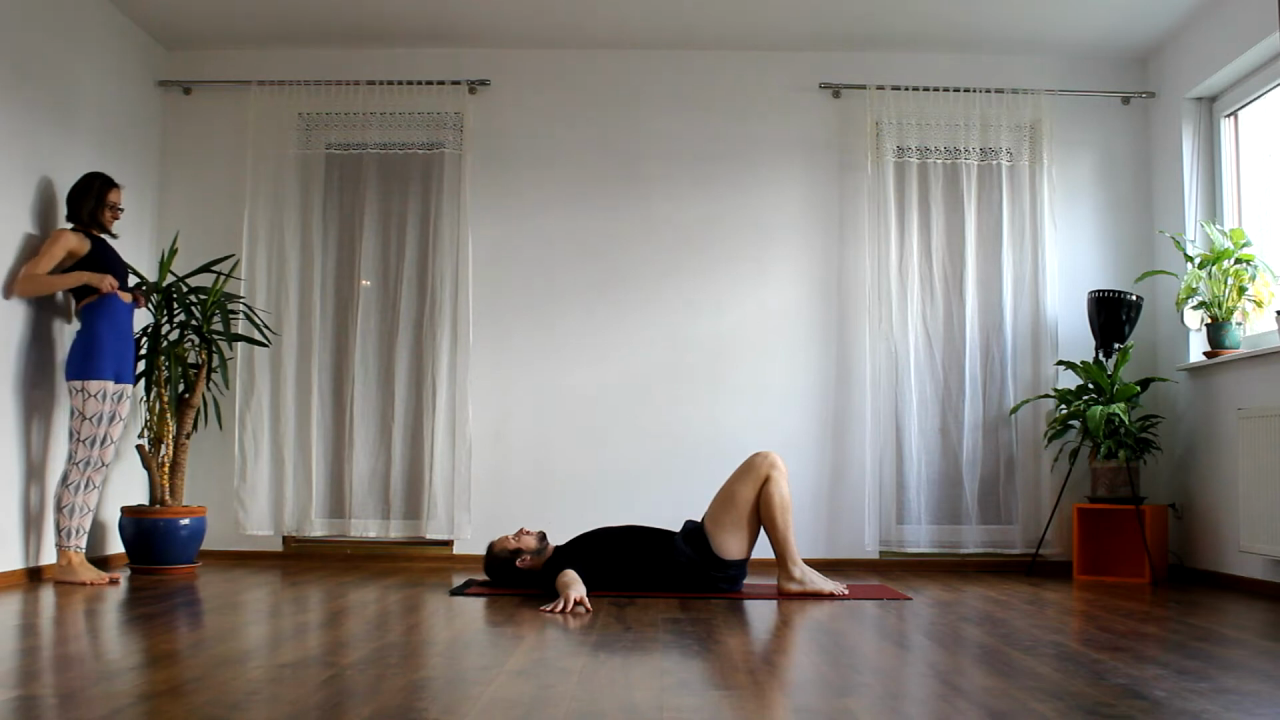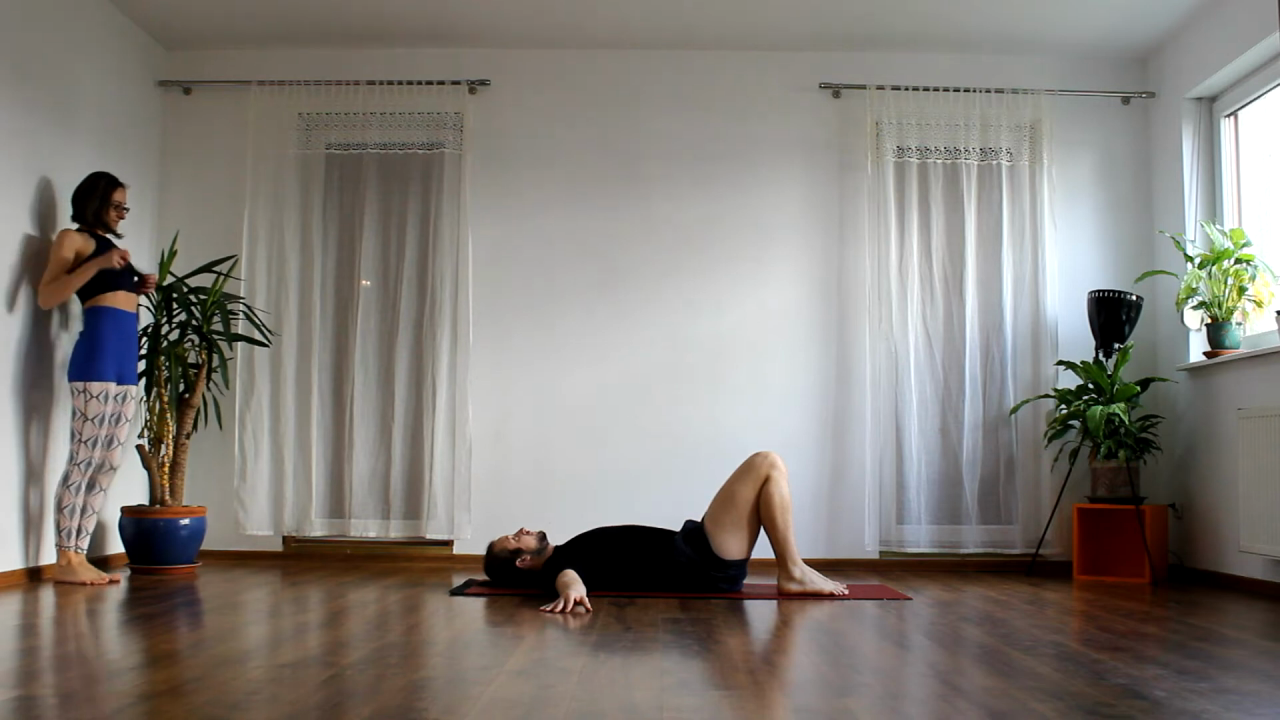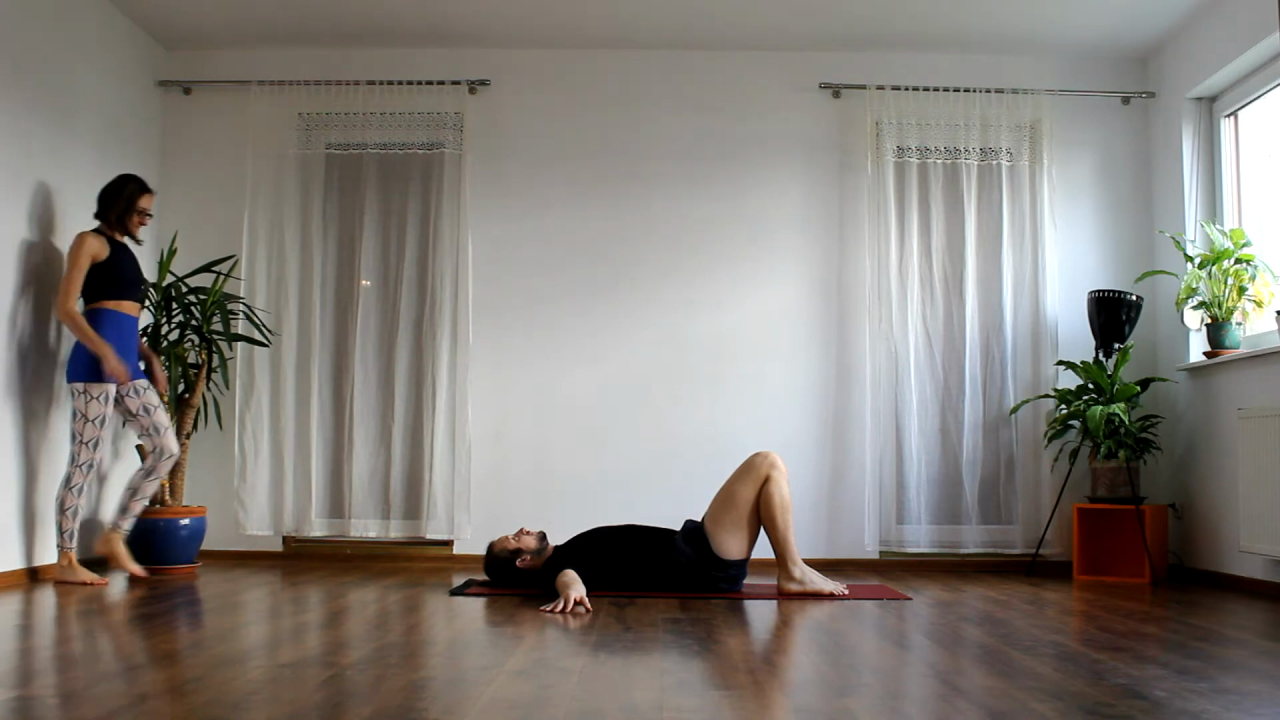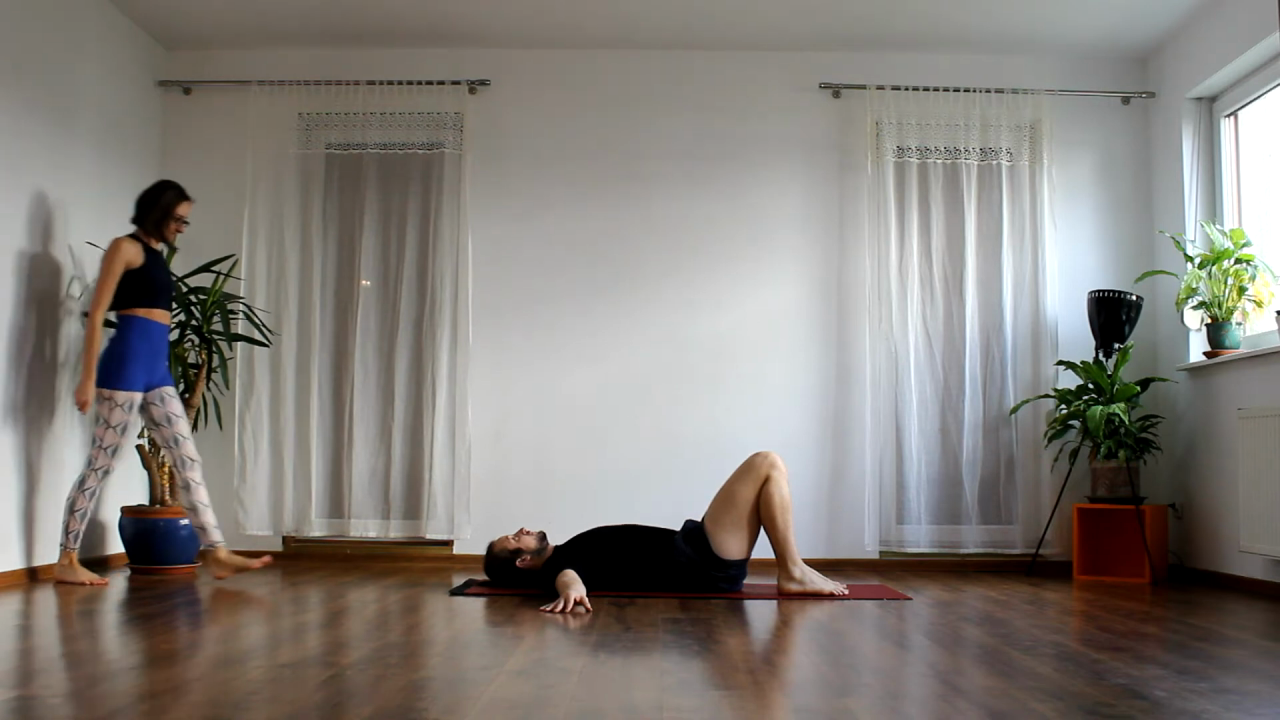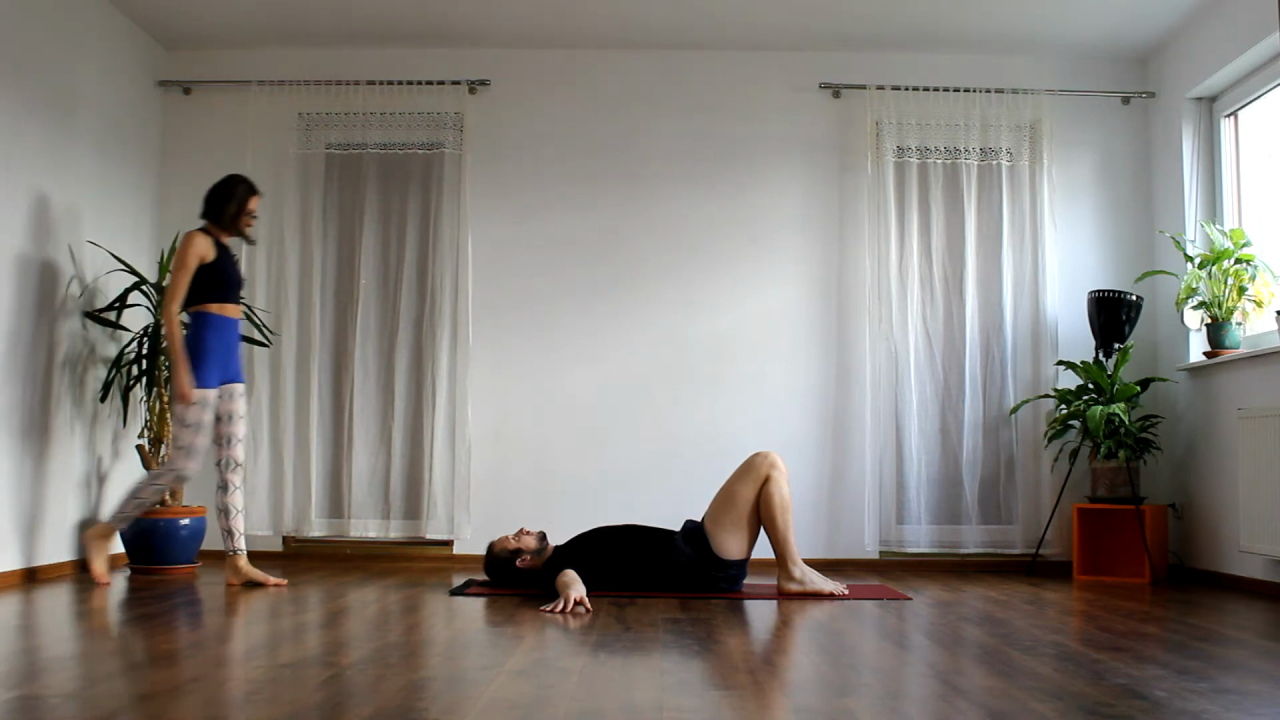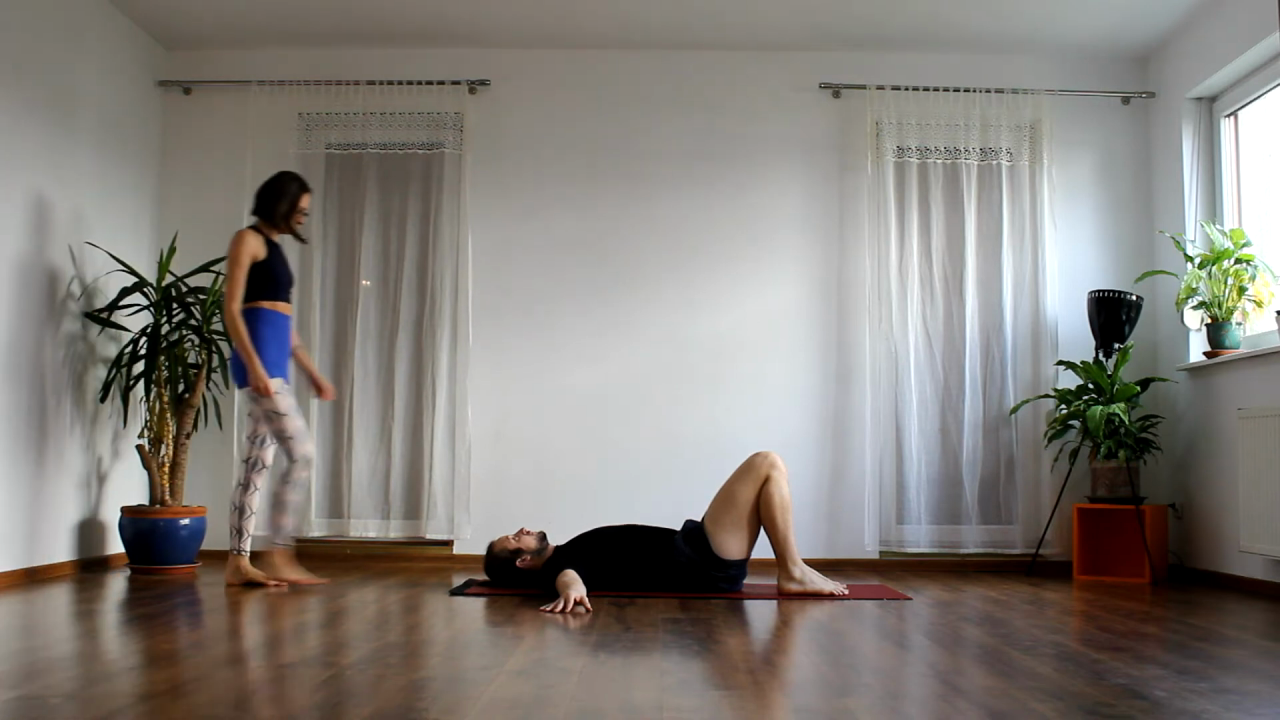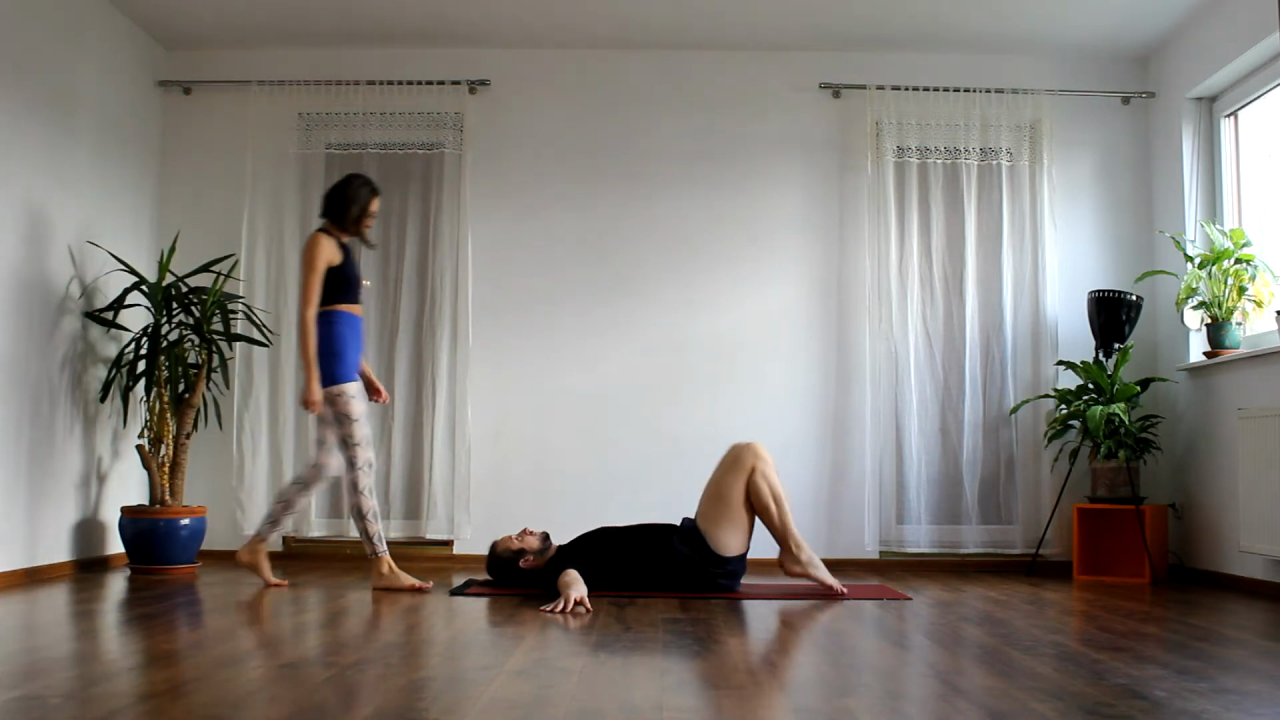
dt=0.3s
person 1, frame 1
left shoulder: (102, 246)
right shoulder: (68, 239)
right elbow: (23, 284)
left wrist: (128, 299)
right wrist: (85, 276)
left hip: (121, 356)
right hip: (95, 352)
left knee: (99, 463)
right knee: (82, 460)
left ankle: (77, 556)
right ankle: (65, 560)
person 1, frame 2
left shoulder: (110, 246)
right shoulder: (73, 239)
right elbow: (47, 296)
left wrist: (140, 288)
right wrist: (97, 264)
left hip: (126, 359)
right hip: (97, 356)
left knee: (109, 463)
right knee: (83, 461)
left ankle: (78, 554)
right ankle: (64, 560)
person 1, frame 3
left shoulder: (124, 251)
right shoulder: (90, 242)
right elbow: (65, 308)
left wrist: (150, 358)
right wrist: (103, 351)
left hip: (128, 366)
right hip: (96, 363)
left knee: (166, 449)
right knee: (86, 461)
left ankle: (114, 538)
right ankle: (66, 560)
person 1, frame 4
left shoulder: (157, 256)
right shoulder: (125, 248)
right elbow: (97, 313)
right wrist: (89, 376)
left hip: (158, 370)
right hip: (128, 364)
left knee: (189, 461)
right knee: (101, 464)
left ankle: (219, 555)
right ankle: (67, 560)
person 1, frame 5
left shoulder: (226, 250)
right shoulder: (197, 242)
right elbow: (171, 310)
right wrist: (180, 371)
left hip: (229, 363)
right hip: (203, 361)
left knee: (232, 466)
right knee: (182, 468)
left ankle: (237, 563)
right ankle: (102, 533)
person 1, frame 6
left shoulder: (274, 248)
right shoulder: (248, 239)
right elbow: (232, 309)
left wrist: (311, 372)
right wrist: (255, 366)
left hip: (273, 364)
right hip: (256, 361)
left knee: (258, 463)
right knee: (301, 454)
left ankle: (238, 561)
right ankle: (279, 556)
person 1, frame 7
left shoulder: (341, 247)
right shoulder: (320, 243)
right elbow: (307, 316)
left wrist: (366, 374)
right wrist: (311, 376)
left hip: (344, 364)
right hip: (334, 362)
left knee: (325, 467)
right knee: (360, 465)
left ankle: (256, 547)
right ankle: (383, 567)
person 2, frame 1
left shoulder: (559, 557)
right shoulder: (555, 567)
right elbow: (569, 577)
right wrist: (571, 589)
left hip: (694, 555)
right hip: (704, 566)
left knee: (764, 470)
right knee: (767, 464)
left ankle: (793, 571)
right ankle: (792, 574)
person 2, frame 2
left shoulder: (560, 557)
right shoulder: (555, 568)
right elbow: (569, 576)
right wrist: (570, 589)
left hip: (695, 555)
right hip: (704, 566)
left knee: (763, 469)
right knee: (767, 464)
left ankle: (794, 570)
right ankle: (792, 573)
person 2, frame 3
left shoulder: (560, 556)
right shoulder: (555, 567)
right elbow: (568, 577)
right wrist: (570, 590)
left hip: (694, 554)
right hip: (705, 566)
left knee: (765, 470)
right knee: (767, 464)
left ankle: (792, 571)
right ankle: (793, 573)
person 2, frame 4
left shoulder: (560, 556)
right shoulder: (555, 568)
right elbow: (569, 576)
right wrist: (570, 589)
left hip: (695, 556)
right hip: (704, 566)
left knee: (762, 469)
right knee: (767, 464)
left ankle: (793, 571)
right ankle: (792, 573)
person 2, frame 5
left shoulder: (561, 556)
right shoulder: (555, 567)
right elbow: (569, 577)
right wrist: (570, 589)
left hip: (694, 555)
right hip: (706, 565)
left knee: (764, 470)
right knee: (767, 464)
left ankle: (792, 570)
right ankle: (792, 572)
person 2, frame 6
left shoulder: (560, 556)
right shoulder: (555, 567)
right elbow: (568, 576)
right wrist: (571, 589)
left hip: (694, 555)
right hip: (704, 566)
left knee: (762, 469)
right knee: (767, 465)
left ankle: (792, 569)
right ankle: (792, 573)
person 2, frame 7
left shoulder: (562, 556)
right shoulder: (558, 567)
right elbow: (570, 577)
right wrist: (571, 588)
left hip: (694, 555)
right hip: (704, 563)
right knee: (750, 455)
left ankle: (794, 553)
right ankle: (795, 553)
